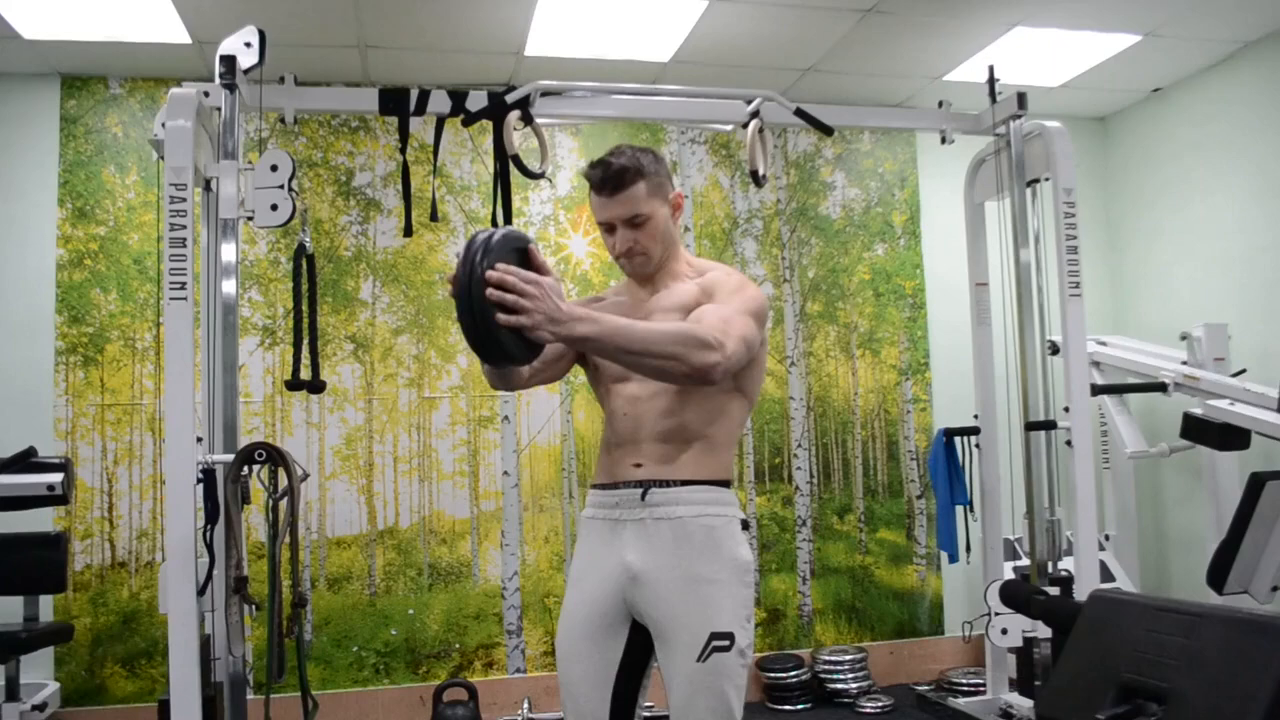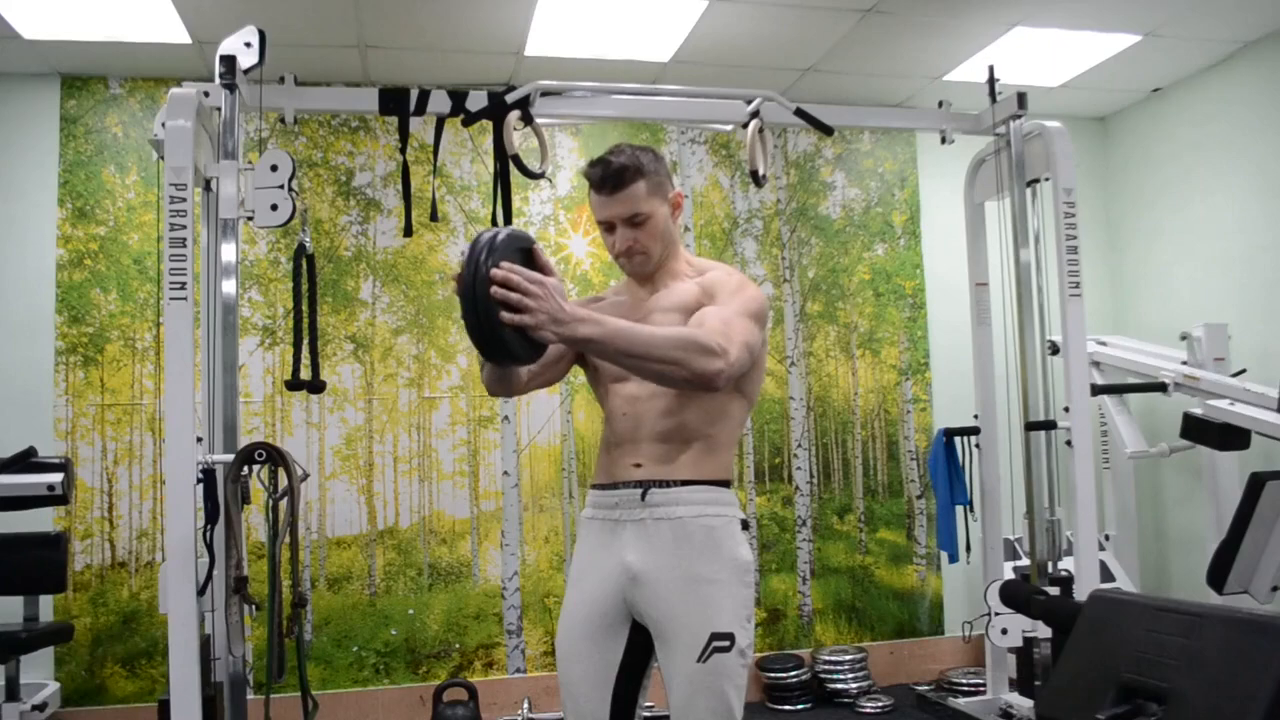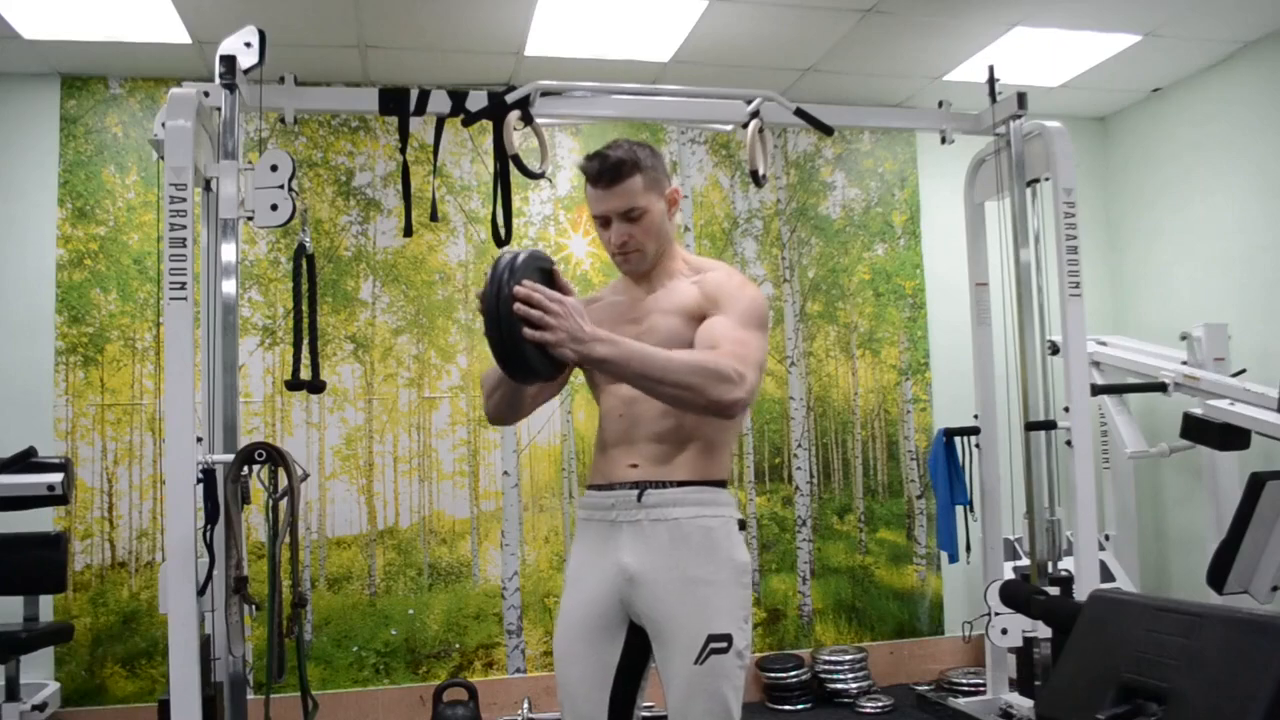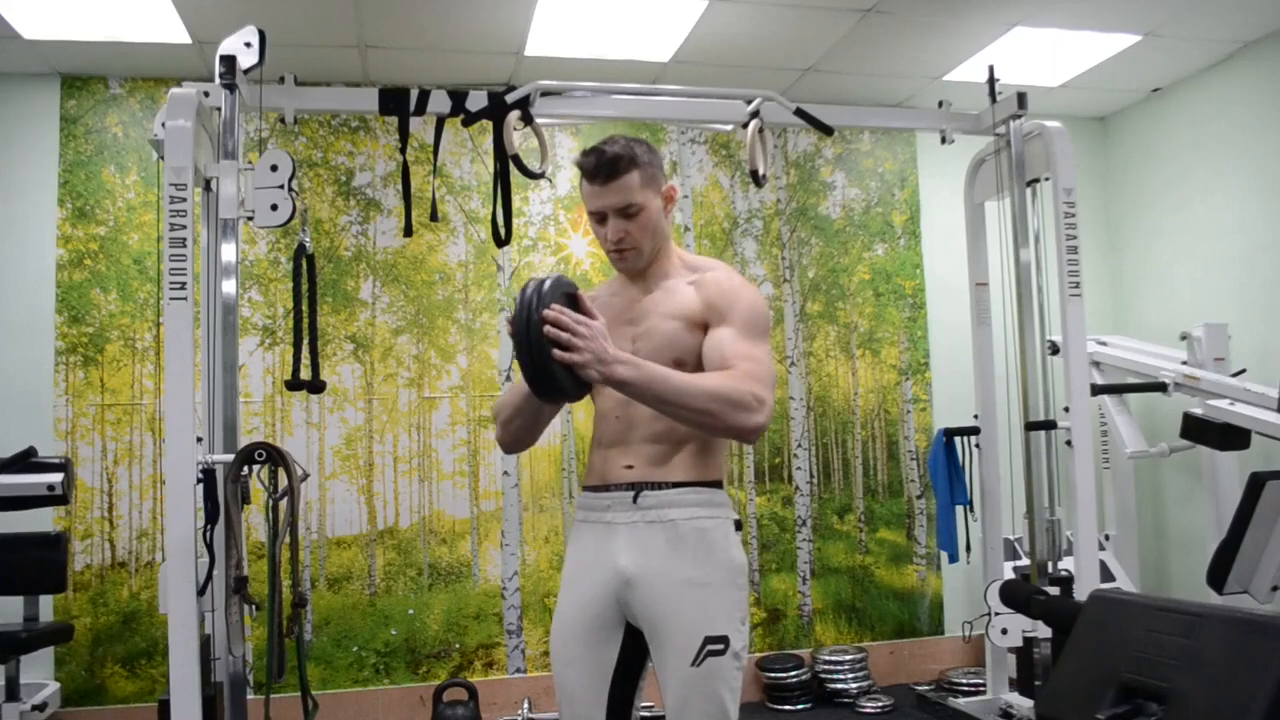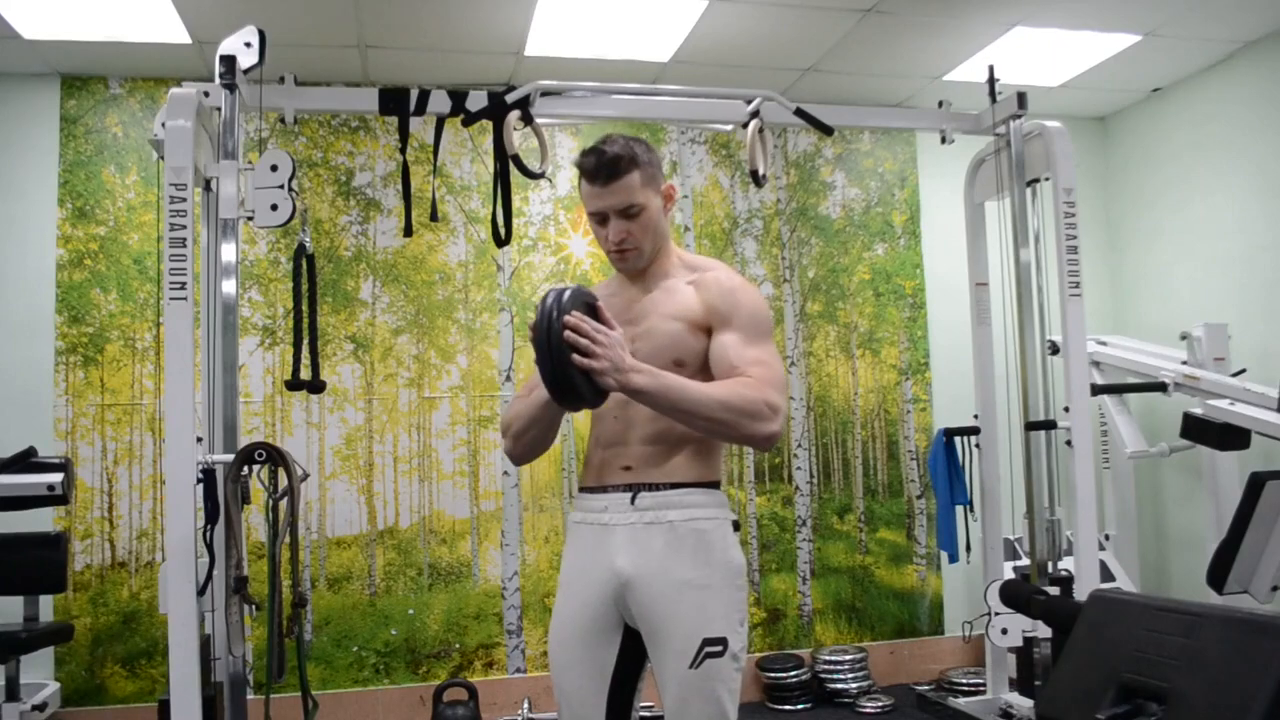
dt=0.2s
person 1, frame 1
left shoulder: (730, 291)
right shoulder: (595, 310)
left elbow: (706, 357)
right elbow: (514, 374)
left wrist: (571, 322)
right wrist: (500, 321)
left hip: (694, 529)
right hip: (603, 531)
person 1, frame 2
left shoulder: (730, 291)
right shoulder: (592, 310)
left elbow: (709, 364)
right elbow: (507, 381)
left wrist: (573, 324)
right wrist: (502, 322)
left hip: (694, 530)
right hip: (602, 532)
person 1, frame 3
left shoulder: (725, 291)
right shoulder: (586, 310)
left elbow: (729, 388)
right elbow: (502, 408)
left wrist: (593, 344)
right wrist: (520, 343)
left hip: (690, 531)
right hip: (598, 533)
person 1, frame 4
left shoulder: (722, 291)
right shoulder: (582, 313)
left elbow: (750, 410)
right elbow: (510, 434)
left wrist: (616, 367)
left hip: (687, 531)
right hip: (595, 535)
person 1, frame 5
left shoulder: (721, 292)
right shoulder: (579, 313)
left elbow: (765, 417)
right elbow: (518, 444)
left wrist: (632, 375)
left hip: (686, 532)
right hip: (591, 535)
